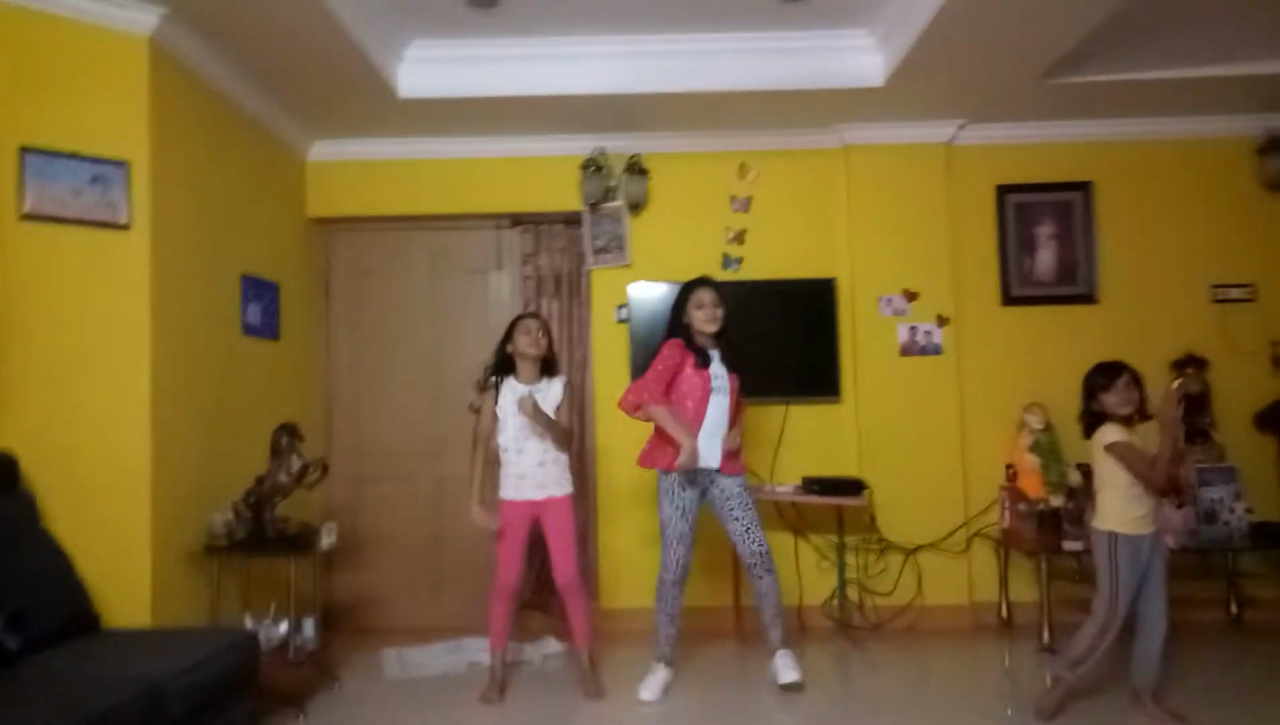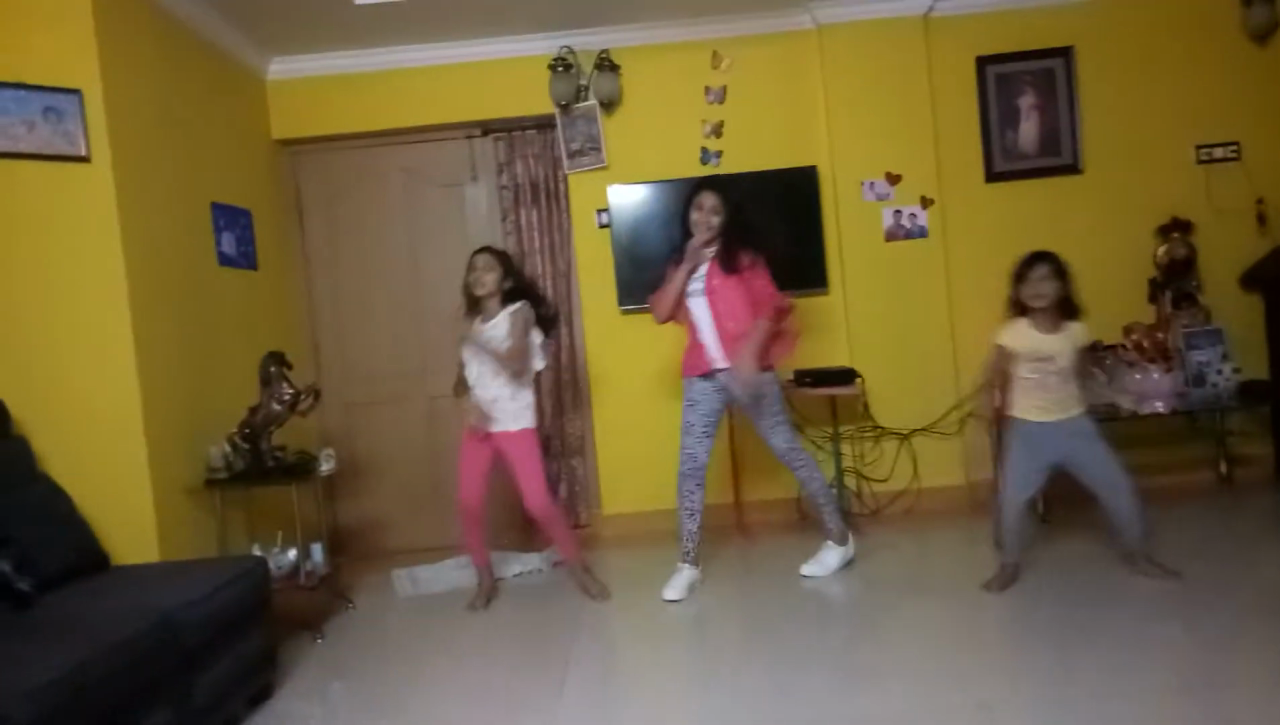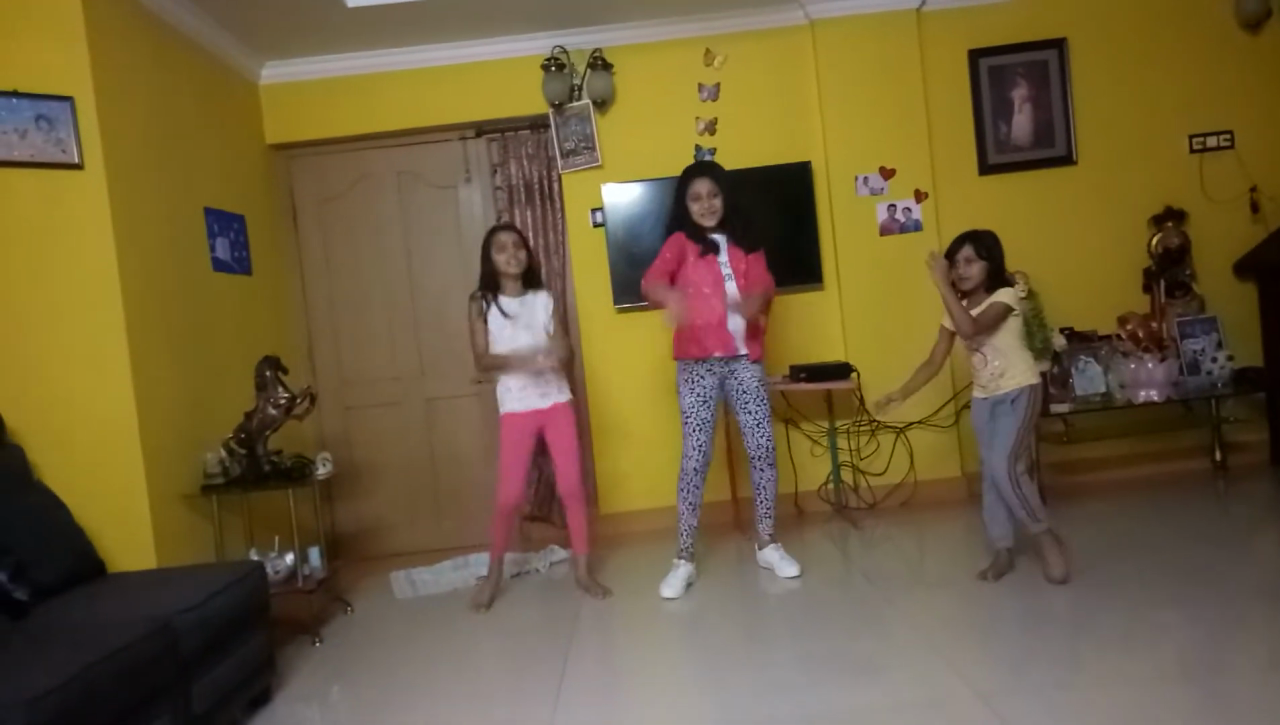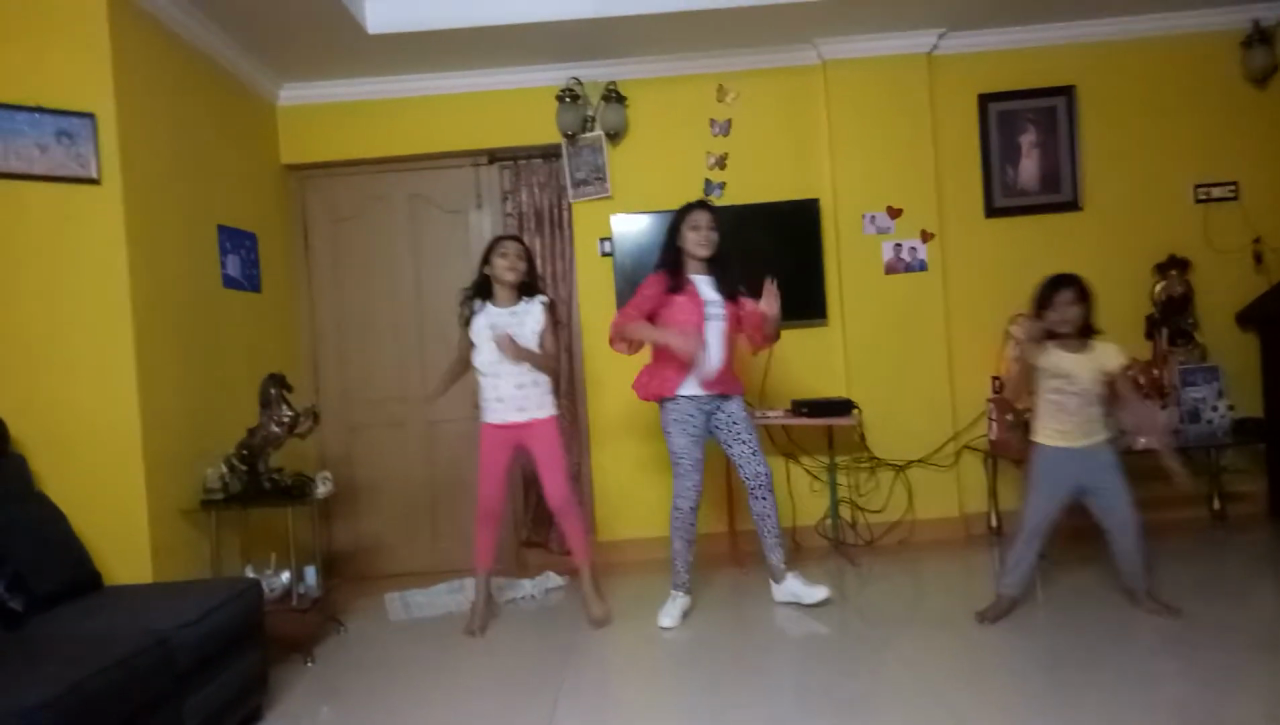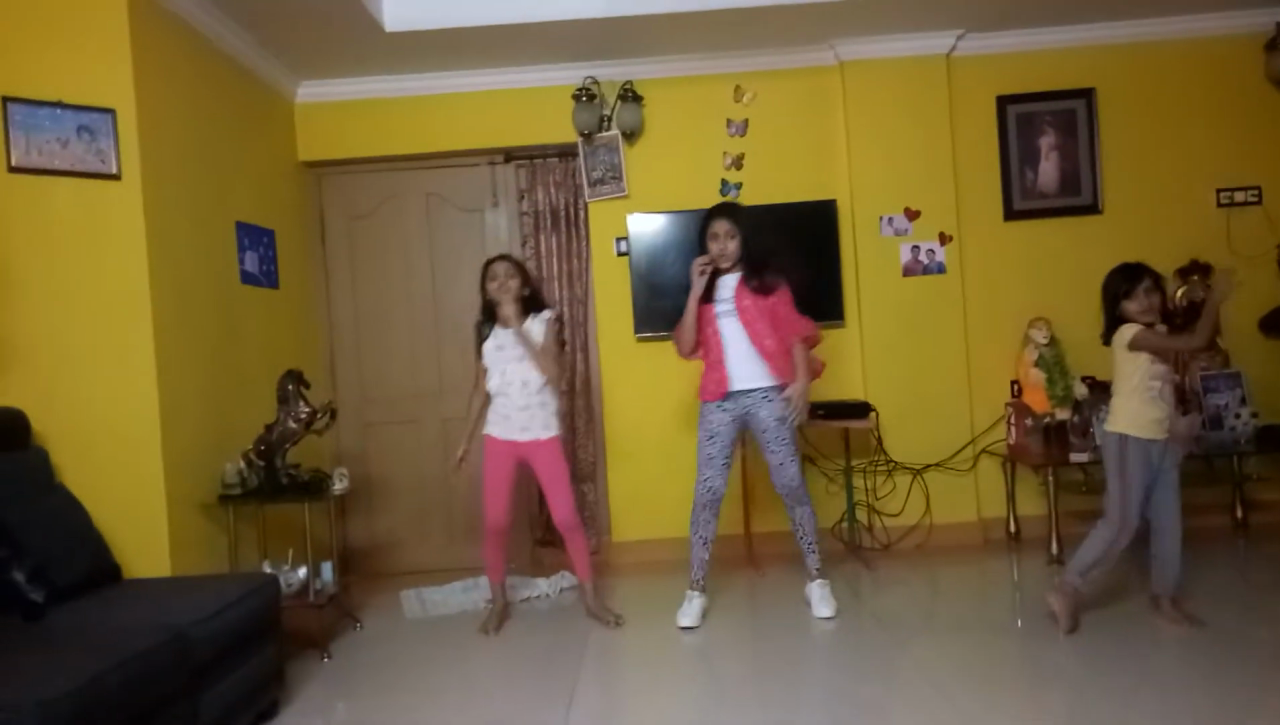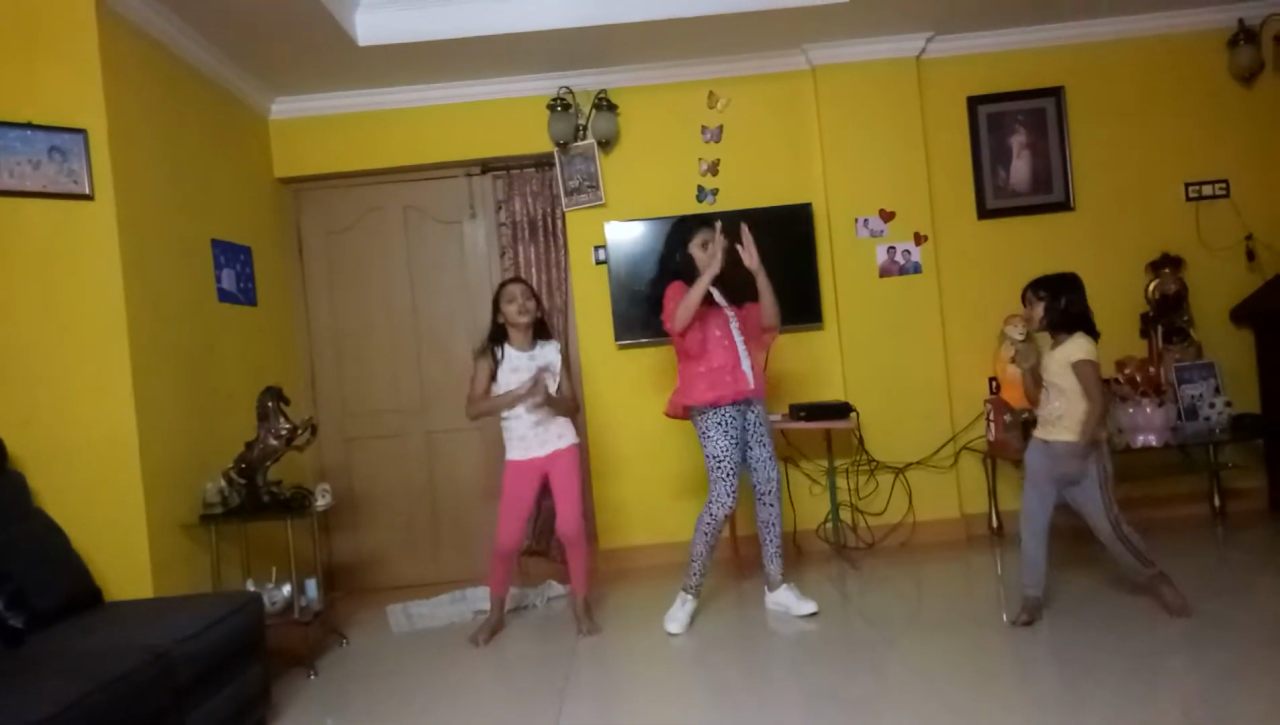
dt=0.7s
person 1, frame 1
left shoulder: (724, 359)
right shoulder: (676, 349)
right elbow: (645, 398)
left wrist: (735, 433)
right wrist: (683, 439)
left hip: (723, 470)
right hip: (684, 471)
left knee: (757, 552)
right knee: (676, 565)
left ankle: (778, 650)
right ankle: (662, 663)
person 1, frame 2
left shoulder: (741, 257)
right shoulder: (683, 263)
left elbow: (768, 308)
right elbow: (661, 312)
left wrist: (752, 359)
right wrist: (687, 265)
left hip: (748, 370)
right hip: (702, 376)
left knee: (789, 451)
right knee: (691, 466)
left ankle: (838, 538)
right ankle: (687, 565)
person 1, frame 3
left shoulder: (745, 244)
right shoulder: (680, 242)
left elbow: (761, 291)
right elbow: (651, 282)
left wrist: (745, 304)
right wrist: (672, 301)
left hip: (744, 359)
right hip: (698, 362)
left knee: (762, 449)
right knee: (695, 458)
left ankle: (767, 544)
right ankle: (684, 559)
person 1, frame 4
left shoulder: (726, 286)
right shoulder: (662, 283)
left elbow: (762, 333)
right elbow: (624, 326)
left wrist: (769, 314)
right wrist: (671, 338)
left hip: (725, 396)
right hip: (682, 399)
left knee: (758, 477)
right knee: (687, 494)
left ankle: (783, 578)
right ankle: (680, 591)
person 1, frame 5
left shoulder: (765, 280)
right shoulder: (703, 290)
left elbow: (798, 332)
right elbow: (686, 346)
left wrist: (801, 383)
right wrist: (697, 289)
left hip: (766, 394)
right hip: (720, 399)
left knee: (791, 484)
right knee: (707, 493)
left ankle: (817, 579)
right ankle: (696, 591)
person 1, frame 6
left shoulder: (729, 293)
right shoulder: (678, 290)
left elbow: (769, 324)
right elbow: (676, 322)
left wrist: (757, 271)
right wrist: (709, 271)
left hip: (749, 401)
right hip: (714, 405)
left knee: (768, 488)
right knee: (724, 499)
left ankle: (776, 587)
right ankle: (689, 592)
person 2, frame 1
left shoulder: (558, 387)
right shoulder: (497, 388)
left elbow: (566, 440)
right elbow: (482, 445)
left wrist: (542, 417)
right wrist: (476, 501)
left hip: (557, 495)
right hip: (515, 496)
left knee: (569, 579)
right knee: (507, 583)
left ankle: (585, 665)
right ankle: (497, 670)
person 2, frame 2
left shoulder: (518, 314)
right shoulder: (471, 323)
left elbow: (516, 366)
right elbow: (461, 383)
left wrist: (479, 342)
right wrist: (468, 402)
left hip: (517, 425)
right hip: (480, 427)
left knee: (539, 505)
right knee: (468, 505)
left ankle: (579, 570)
right ankle: (485, 580)
person 2, frame 3
left shoulder: (543, 299)
right shoulder: (483, 304)
left elbow: (565, 349)
right elbow: (482, 360)
left wrist: (556, 349)
right wrist: (521, 358)
left hip: (557, 402)
right hip: (516, 408)
left knee: (571, 487)
right knee: (509, 496)
left ankle: (582, 570)
right ankle: (494, 573)
person 2, frame 4
left shoulder: (539, 308)
right shoulder: (474, 312)
left elbow: (553, 363)
right elbow: (462, 362)
left wrist: (522, 352)
right wrist: (444, 382)
left hip: (540, 418)
right hip: (495, 423)
left knee: (561, 499)
right knee: (488, 507)
left ankle: (589, 587)
right ankle: (482, 597)
person 2, frame 5
left shoulder: (544, 323)
right shoulder: (485, 332)
left elbow: (553, 375)
right elbow: (481, 390)
left wrist: (523, 333)
right wrist: (465, 440)
left hip: (543, 435)
right hip: (499, 438)
left knee: (566, 517)
right knee: (495, 523)
left ankle: (590, 597)
right ankle: (499, 602)
person 2, frame 6
left shoulder: (552, 349)
right shoulder: (492, 354)
left elbow: (572, 405)
right elbow: (474, 409)
left wrist: (550, 401)
right wrist: (521, 393)
left hip: (562, 447)
right hip: (521, 456)
left knee: (571, 530)
right knee: (507, 542)
left ankle: (580, 606)
right ankle: (495, 612)
person 3, frame 1
left shoulder: (1128, 434)
right shoulder: (1109, 435)
left elbow: (1164, 485)
right elbow: (1152, 480)
left wrist: (1172, 438)
right wrist: (1168, 428)
left hip: (1147, 537)
right hip: (1117, 537)
left knee: (1155, 619)
right knee: (1108, 616)
left ankle: (1145, 694)
right ankle: (1063, 680)
person 3, frame 2
left shoulder: (1074, 330)
right shoulder: (1012, 334)
left elbow: (1078, 375)
right elbow: (1000, 384)
right wrist: (998, 427)
left hip: (1073, 423)
right hip: (1029, 427)
left knee: (1119, 487)
right knee: (1013, 498)
left ankle: (1138, 554)
right ankle: (1009, 563)
person 3, frame 3
left shoulder: (1005, 297)
right shoulder: (955, 311)
left elbow: (971, 329)
right elbow: (934, 362)
left wrist: (942, 287)
right wrist: (899, 394)
left hip: (1018, 393)
right hip: (984, 400)
left knee: (1003, 467)
right knee: (991, 477)
left ankle: (1045, 536)
right ankle: (1003, 551)
person 3, frame 4
left shoulder: (1106, 353)
right shoulder: (1039, 352)
left elbow: (1132, 398)
right elbow: (1016, 392)
right wrist: (1031, 351)
left hip: (1097, 451)
right hip: (1051, 454)
left knee: (1125, 523)
right knee: (1033, 526)
left ankle: (1140, 591)
right ankle: (1008, 593)
person 3, frame 5
left shoulder: (1156, 335)
right shoulder: (1129, 334)
right elbow: (1194, 343)
left wrist: (1174, 422)
right wrist: (1215, 300)
left hip: (1161, 442)
right hip: (1128, 441)
left knee: (1169, 523)
right knee: (1123, 521)
left ankle: (1164, 598)
right ankle: (1067, 587)
person 3, frame 6
left shoulder: (1079, 346)
right shoulder: (1048, 348)
left elbow: (1098, 404)
left wrist: (1079, 454)
right wrist: (1027, 369)
left hip: (1079, 450)
right hip: (1043, 450)
left knee: (1106, 524)
right knee: (1031, 524)
left ankle: (1155, 579)
right ankle: (1032, 597)
